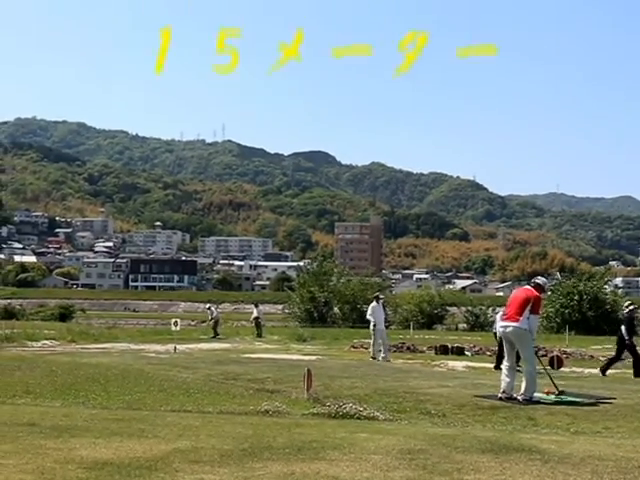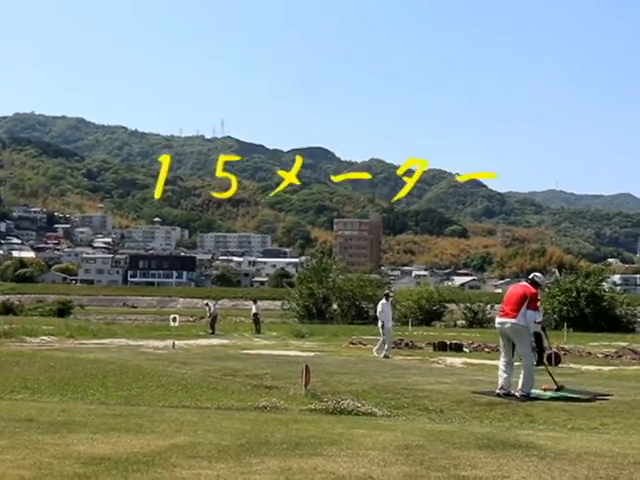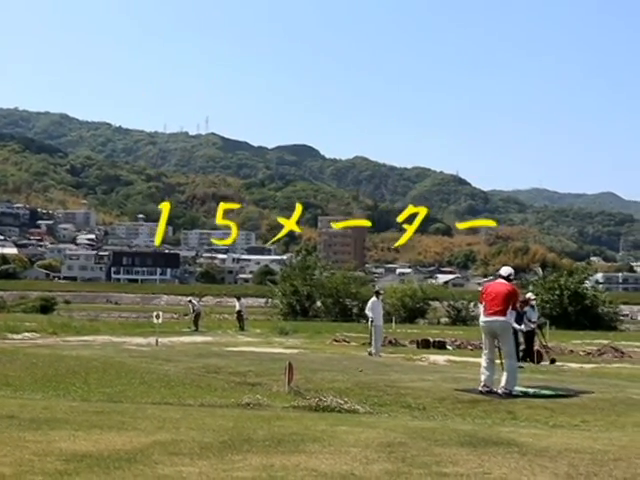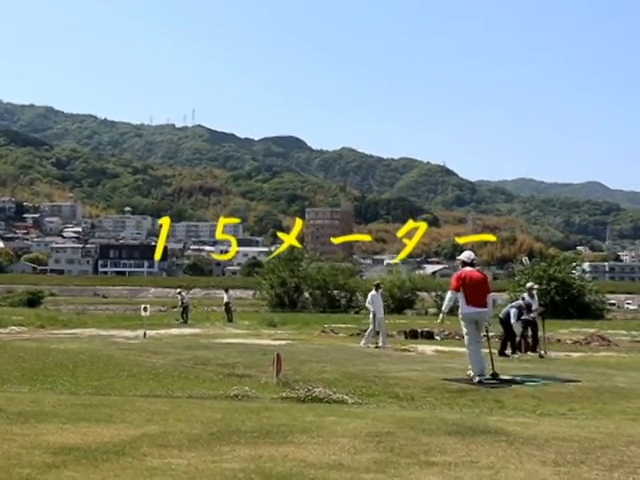
dt=0.7s
person 1, frame 1
left shoulder: (517, 291)
right shoulder: (535, 296)
right elbow: (533, 321)
right wrist: (532, 340)
left hip: (503, 326)
right hip: (518, 328)
left knee: (509, 361)
right knee: (529, 363)
left ankle: (505, 392)
right ankle: (526, 395)
person 1, frame 2
left shoulder: (513, 287)
right shoulder: (532, 292)
right elbow: (530, 317)
right wrist: (530, 334)
left hip: (500, 322)
right hip: (515, 324)
left knee: (506, 358)
right knee: (527, 359)
left ankle: (503, 388)
right ankle: (524, 391)
person 1, frame 3
left shoulder: (487, 286)
right shoulder: (513, 290)
right elbow: (513, 311)
left hip: (486, 322)
right hip: (503, 323)
left knee: (487, 355)
right knee: (509, 357)
left ankle: (485, 385)
right ankle: (506, 388)
person 1, frame 4
left shoulder: (459, 275)
right shoulder: (483, 275)
left elbow: (452, 294)
right elbow: (489, 297)
left wrist: (443, 311)
right wrist: (488, 317)
left hip: (467, 313)
right hip: (482, 312)
left knee: (471, 345)
right knee: (477, 342)
left ankle: (479, 374)
right ankle: (476, 370)
